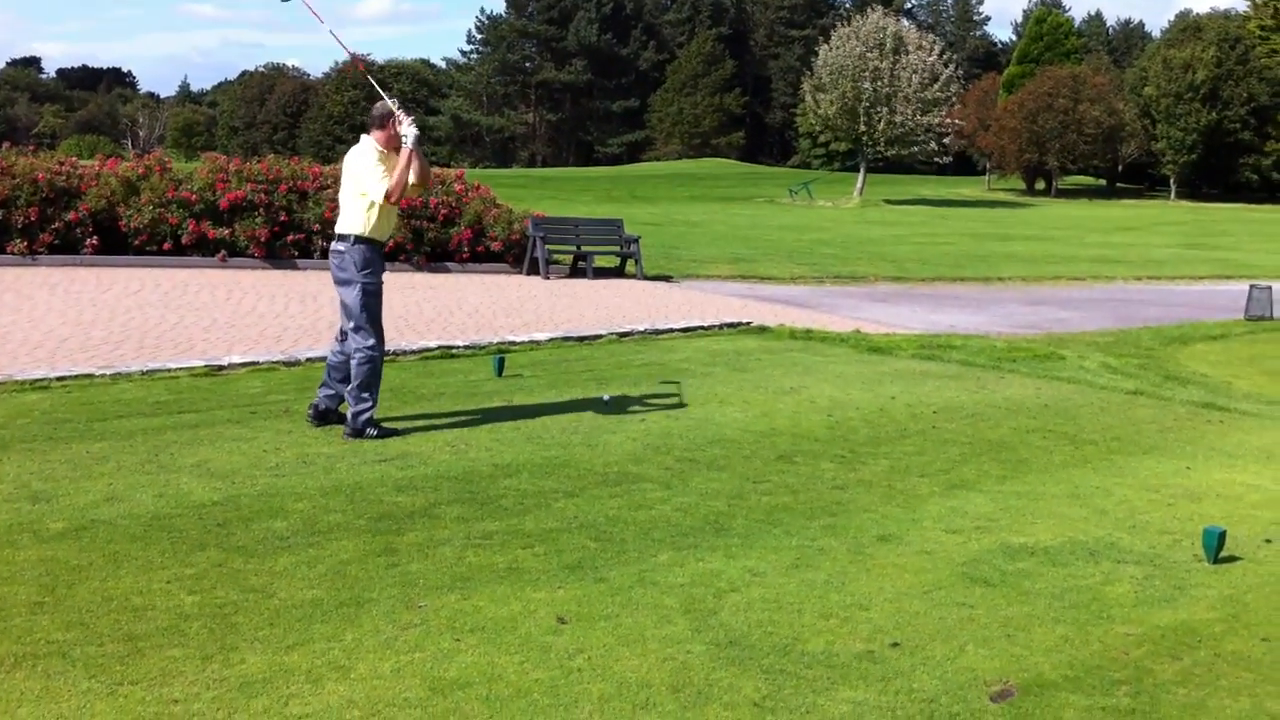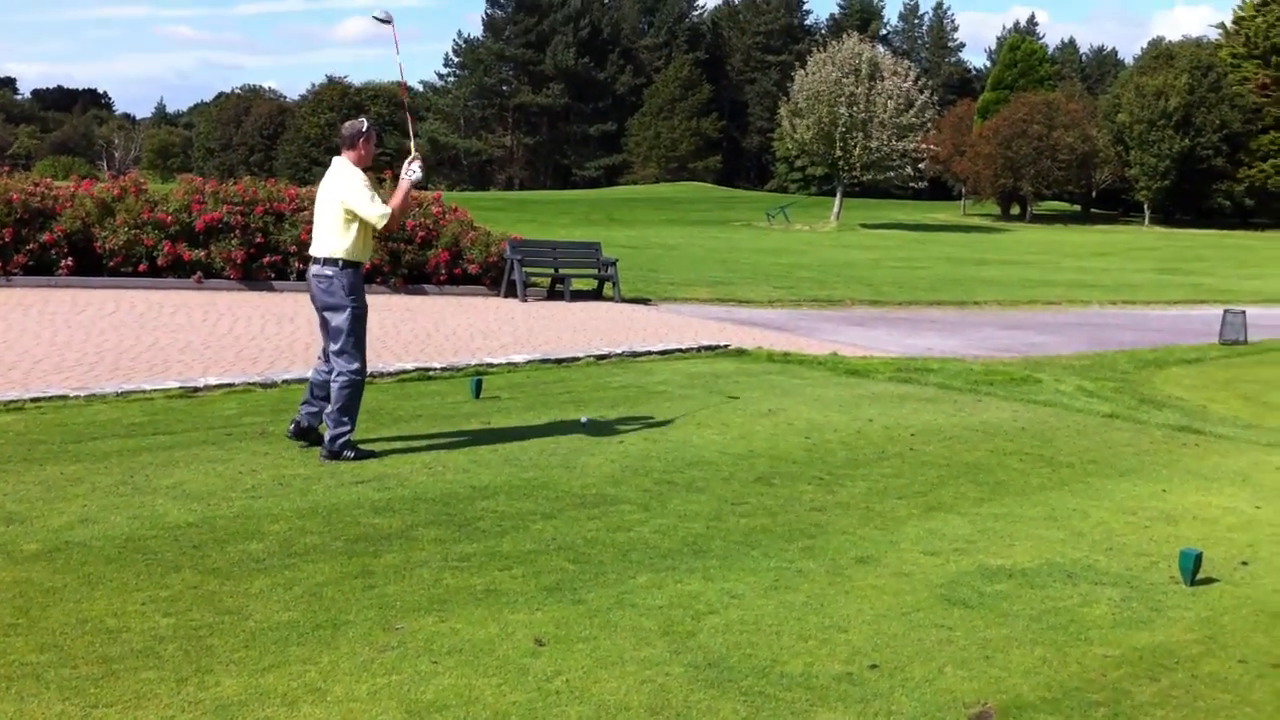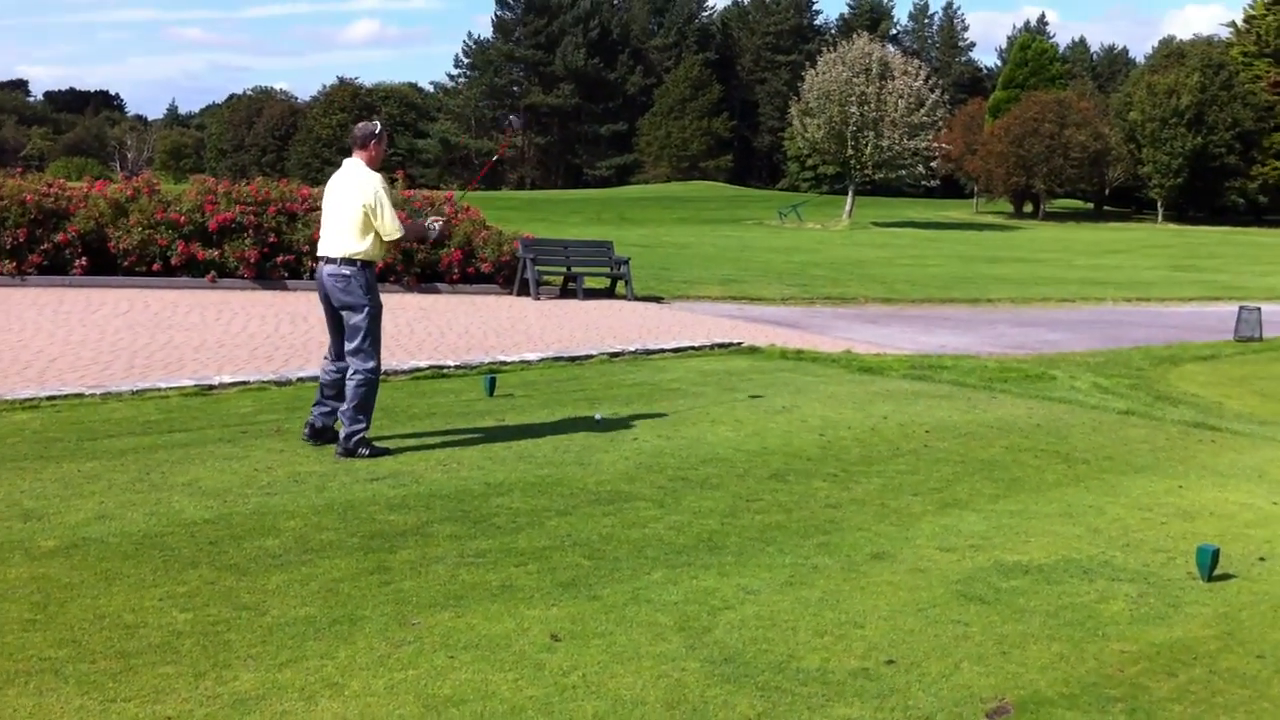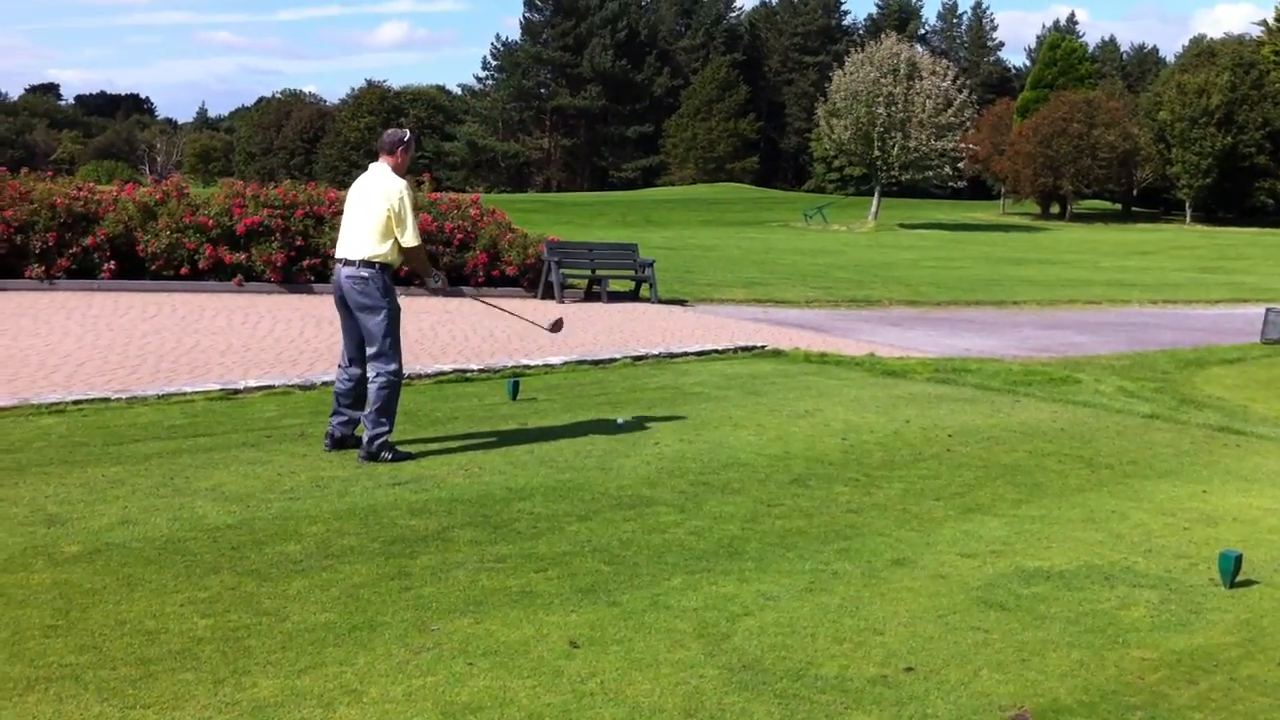
dt=0.2s
person 1, frame 1
left shoulder: (387, 154)
right shoulder: (363, 155)
left elbow: (421, 180)
right elbow: (392, 196)
left wrist: (411, 146)
right wrist: (406, 151)
left hip: (362, 251)
right hip: (356, 251)
left knee: (351, 334)
right knee: (367, 339)
left ankle: (325, 405)
right ankle: (360, 420)
person 1, frame 2
left shoulder: (340, 174)
right shoulder: (349, 178)
left elbow: (383, 212)
right elbow: (388, 219)
left wrist: (405, 180)
right wrist: (407, 181)
left hip: (324, 271)
right hip: (340, 274)
left knee: (332, 356)
right knee: (349, 362)
left ankle: (306, 422)
right ankle: (337, 441)
person 1, frame 3
left shoulder: (339, 177)
right shoulder: (370, 181)
right elbow: (395, 234)
left wrist: (413, 224)
right wrist: (424, 228)
left hip: (327, 269)
right hip: (353, 273)
left knee: (339, 354)
right knee: (363, 361)
left ankle: (320, 423)
right ankle: (352, 439)
person 1, frame 4
left shoulder: (362, 182)
right shoulder: (395, 186)
right elbow: (409, 244)
left wrist: (420, 267)
right wrist: (430, 272)
left hip: (343, 272)
right hip: (370, 276)
left knee: (353, 360)
right knee: (385, 365)
left ankle: (340, 431)
right ankle: (375, 443)
